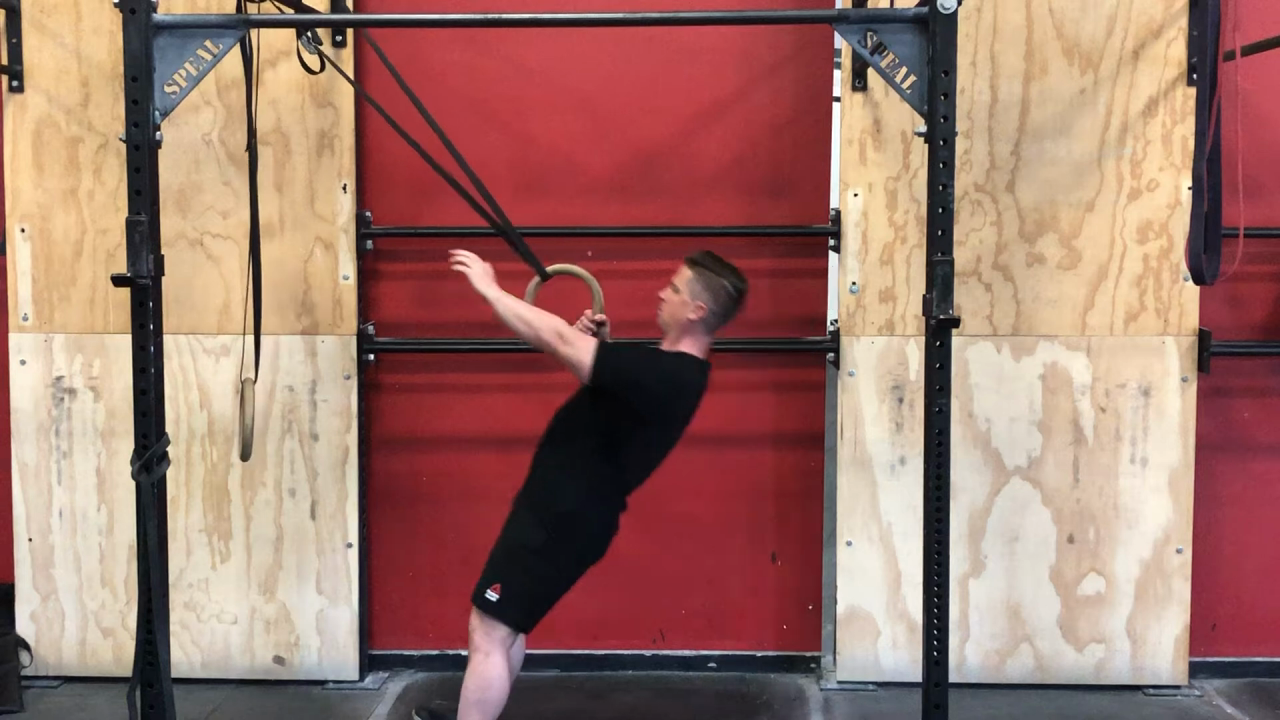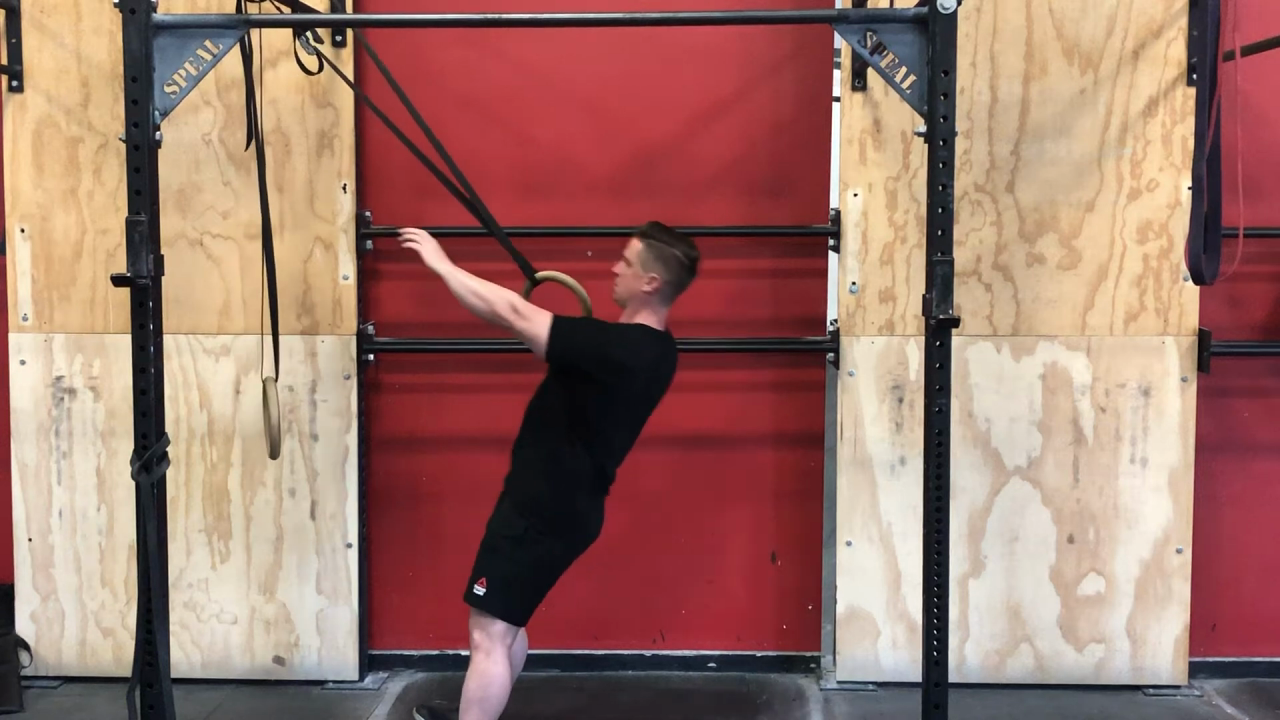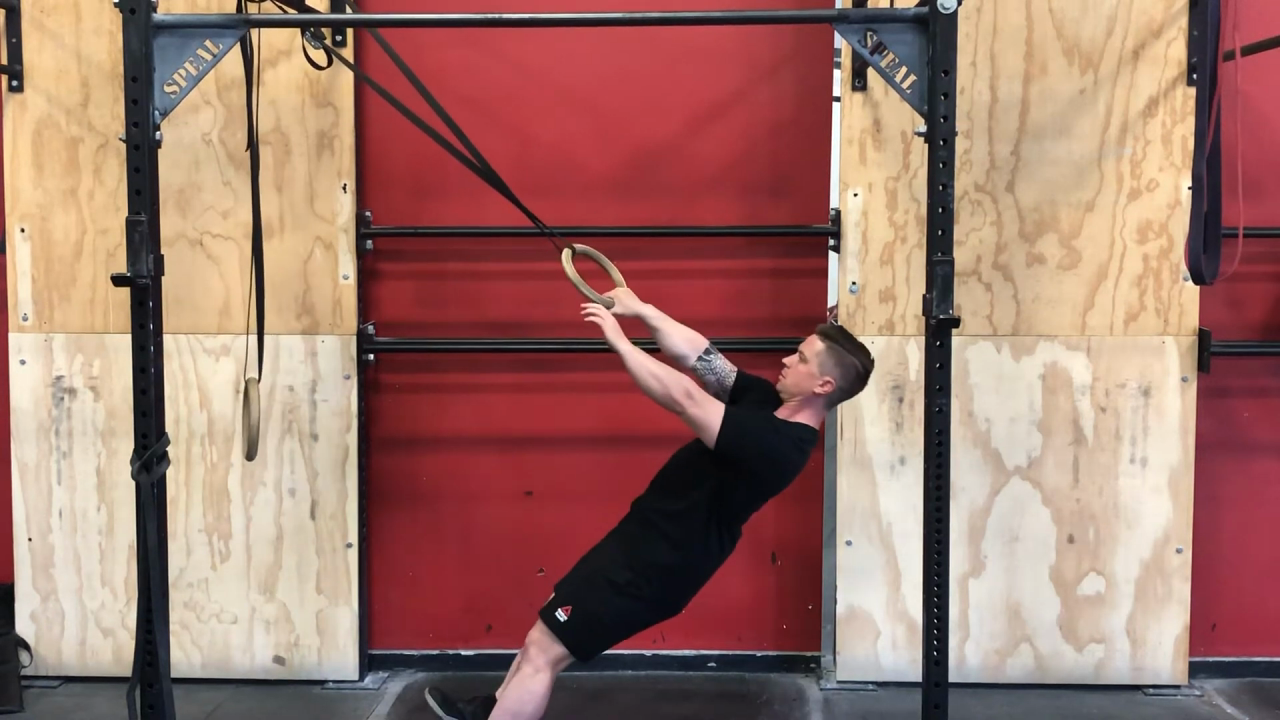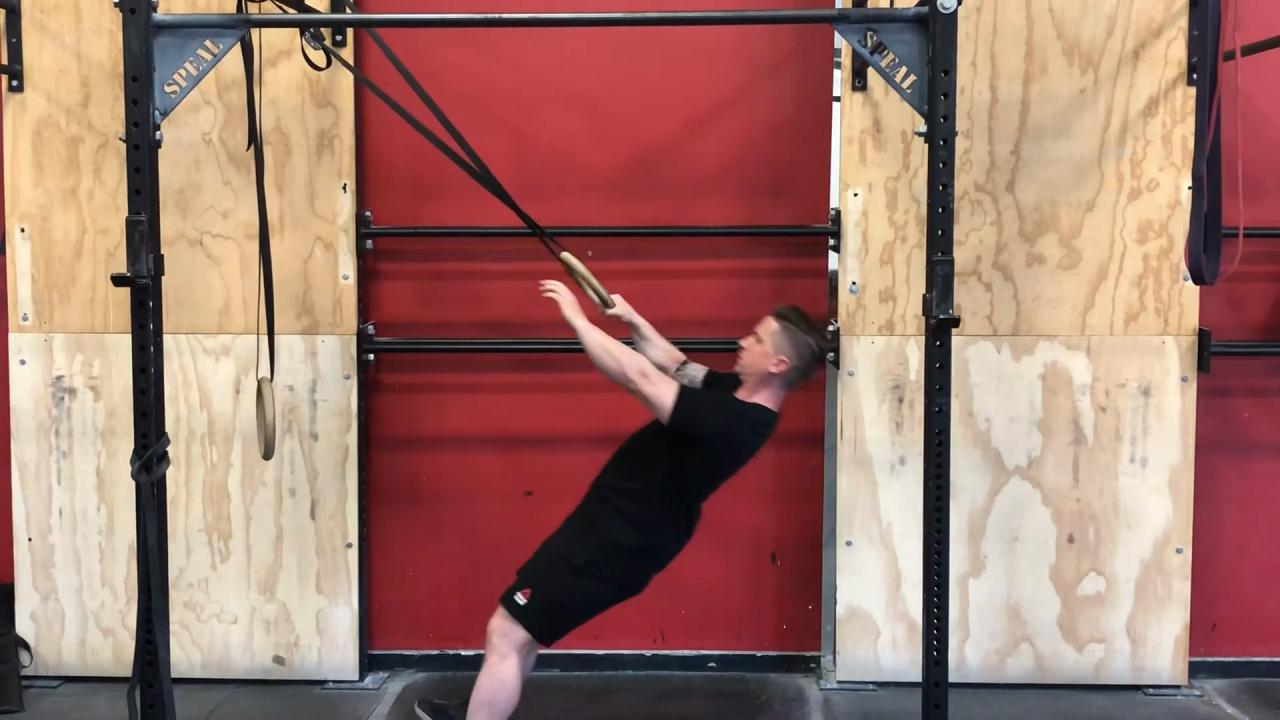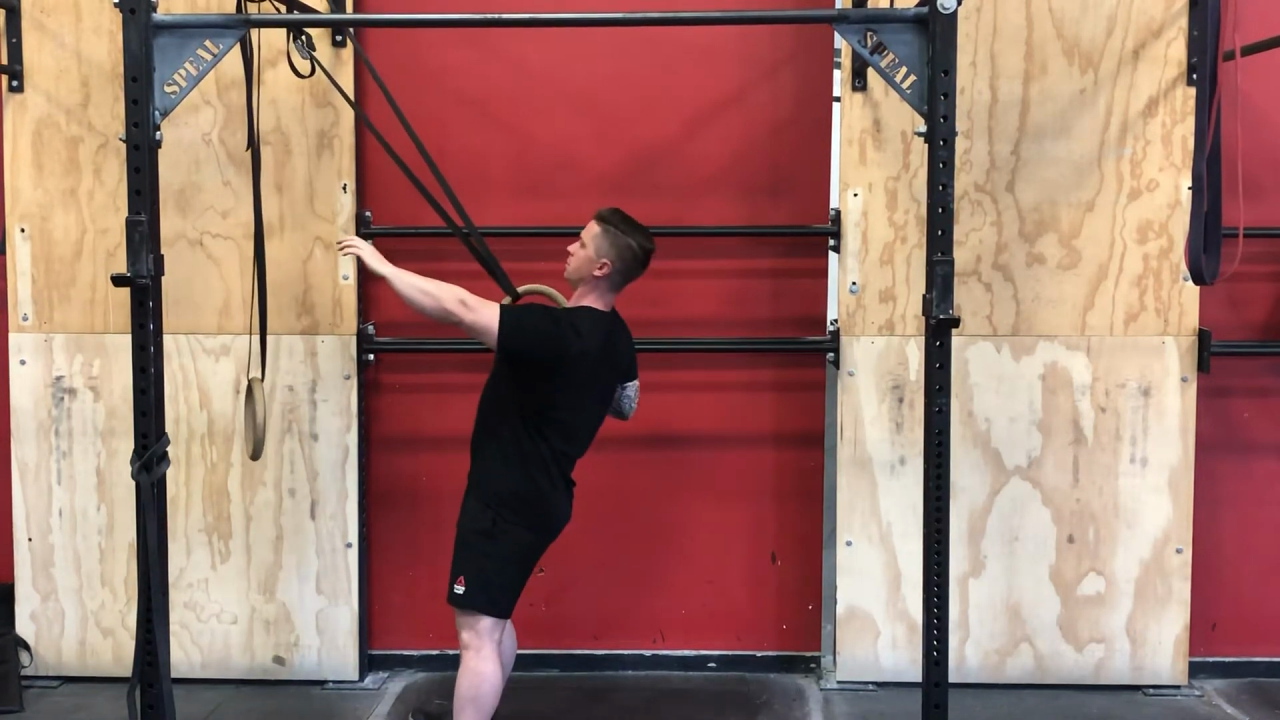
dt=1s
person 1, frame 1
left shoulder: (664, 376)
right shoulder: (677, 366)
left elbow: (559, 340)
left wrist: (489, 288)
right wrist: (604, 342)
left hip: (561, 518)
right hip: (565, 508)
left knee: (489, 633)
right knee: (504, 625)
person 1, frame 2
left shoulder: (615, 348)
right shoulder: (652, 348)
left elbow: (513, 314)
left wrist: (440, 263)
right wrist: (582, 333)
left hip: (544, 506)
right hip: (563, 501)
left knee: (489, 633)
right knee: (506, 623)
person 1, frame 3
left shoulder: (776, 445)
right shoulder: (769, 404)
left elbow: (683, 399)
right elbow: (698, 356)
left wrist: (618, 339)
right wrist: (639, 310)
left hip: (653, 564)
right hip: (648, 540)
left knee: (542, 650)
right knee: (551, 620)
person 1, frame 4
left shoulder: (733, 422)
right shoulder: (738, 397)
left elbow: (640, 378)
right elbow: (674, 367)
left wrist: (578, 319)
right wrist: (632, 320)
left hip: (612, 543)
right hip: (614, 526)
left knee: (506, 635)
right knee: (520, 623)
person 1, frame 5
left shoulder: (560, 332)
right shoulder: (612, 335)
left elbow: (459, 307)
right elbow: (626, 406)
left wrist: (383, 266)
left hip: (510, 500)
right hip: (533, 495)
left knee: (478, 633)
right knee: (494, 622)
